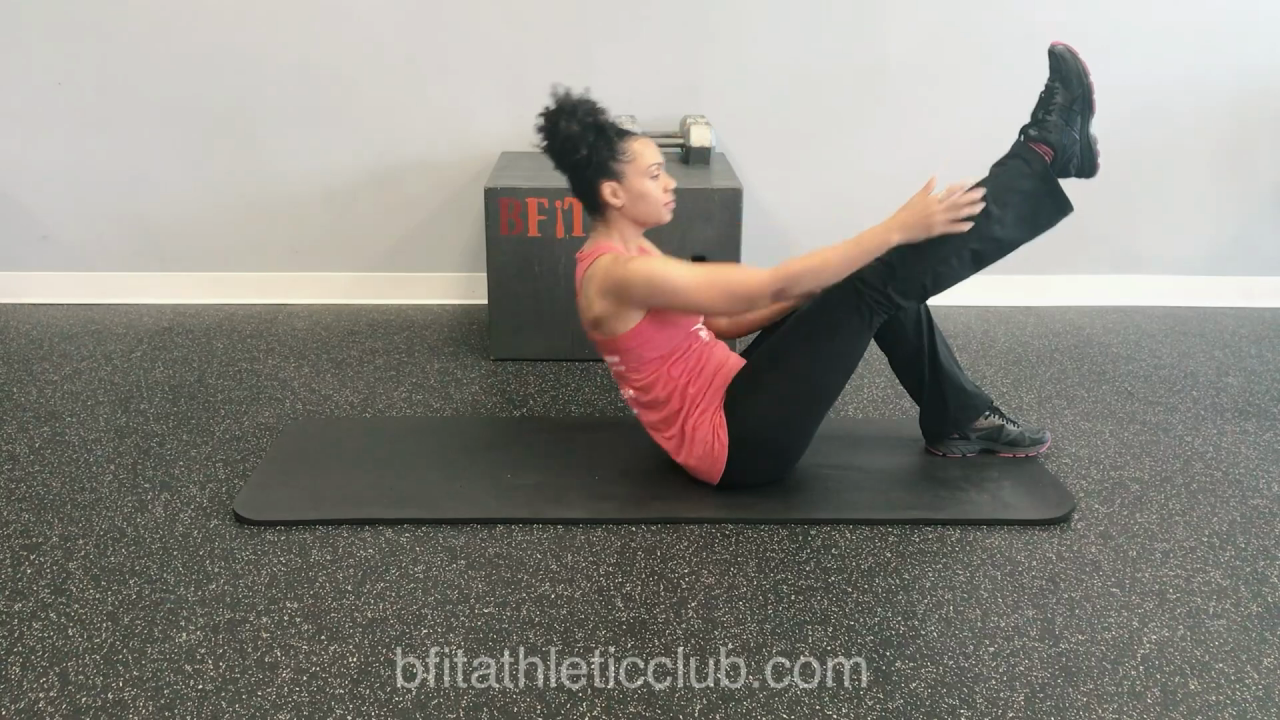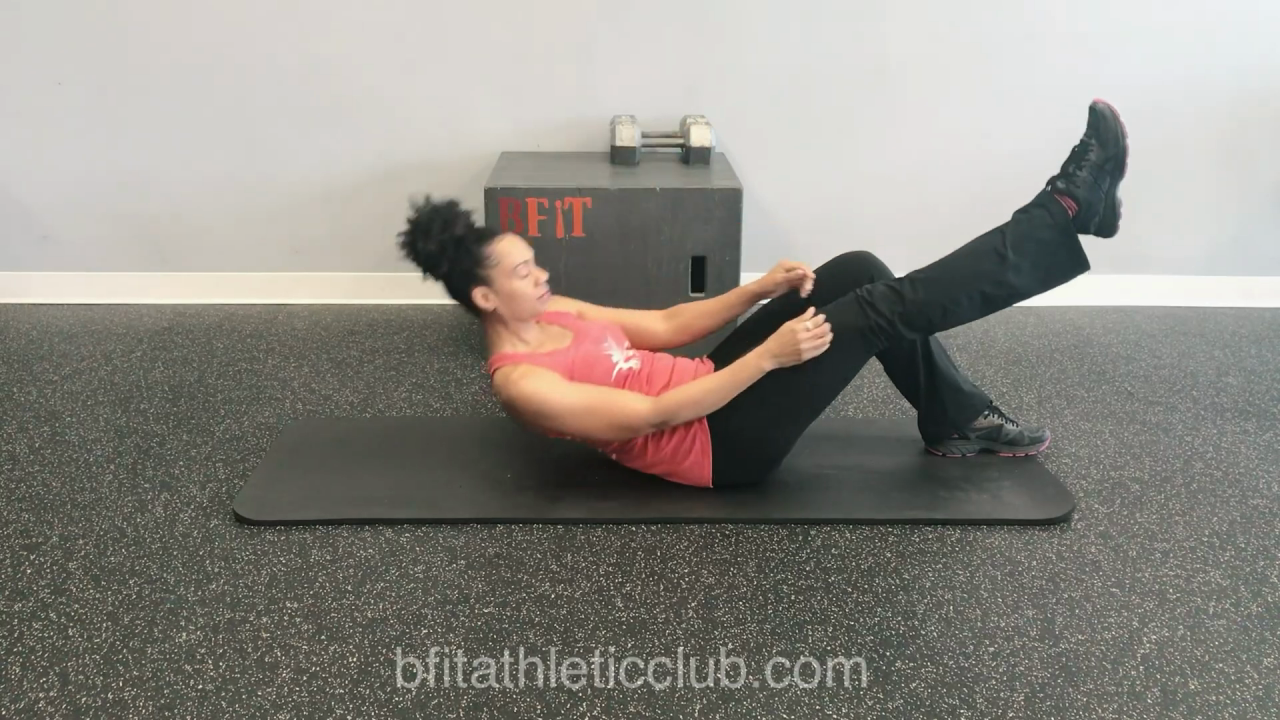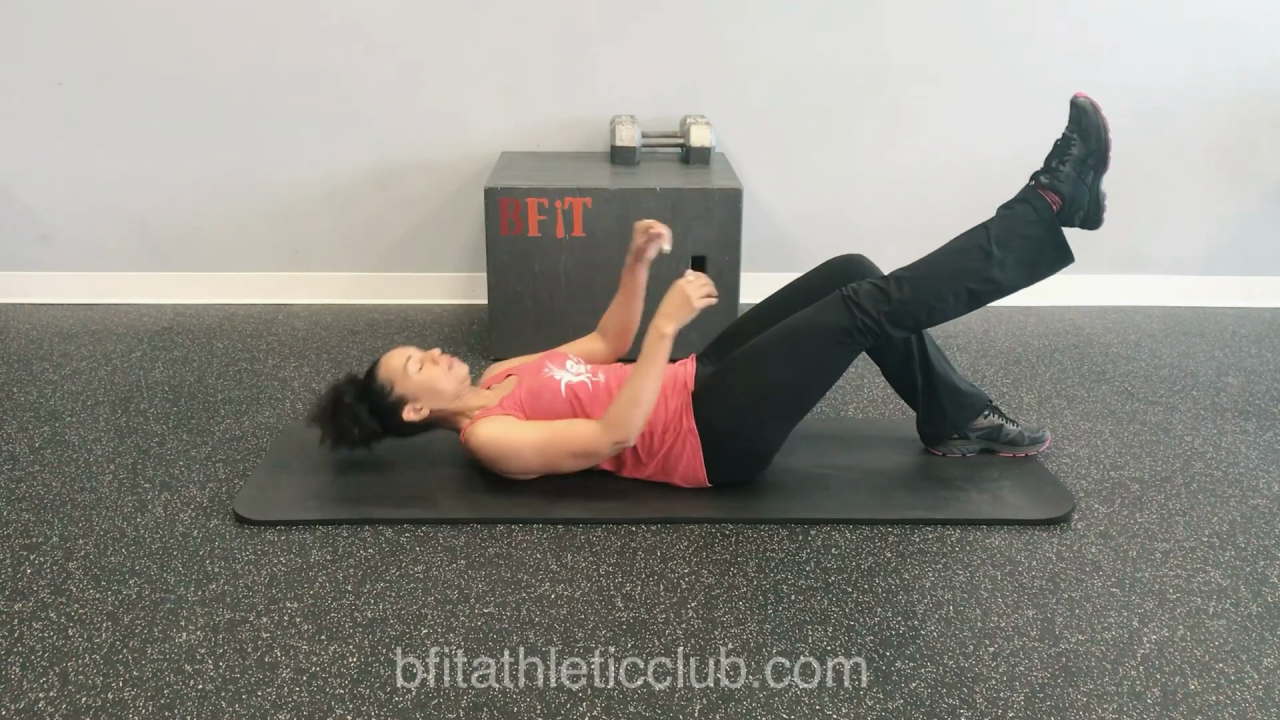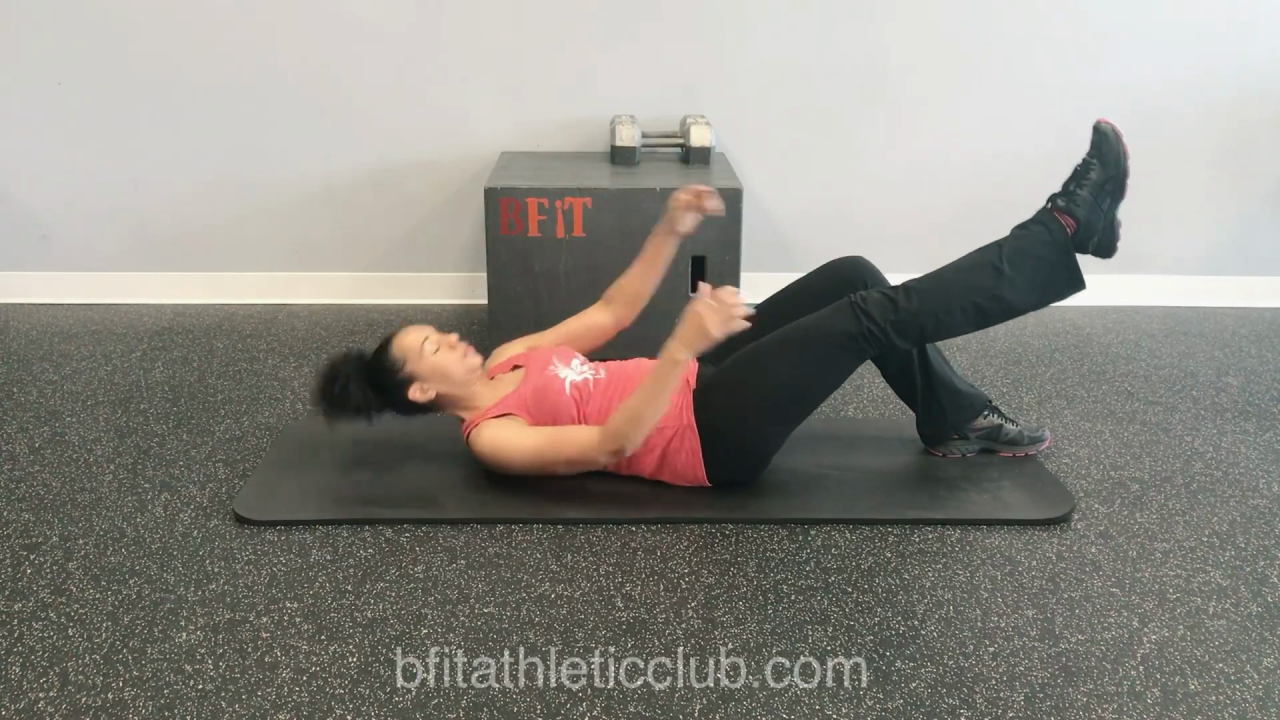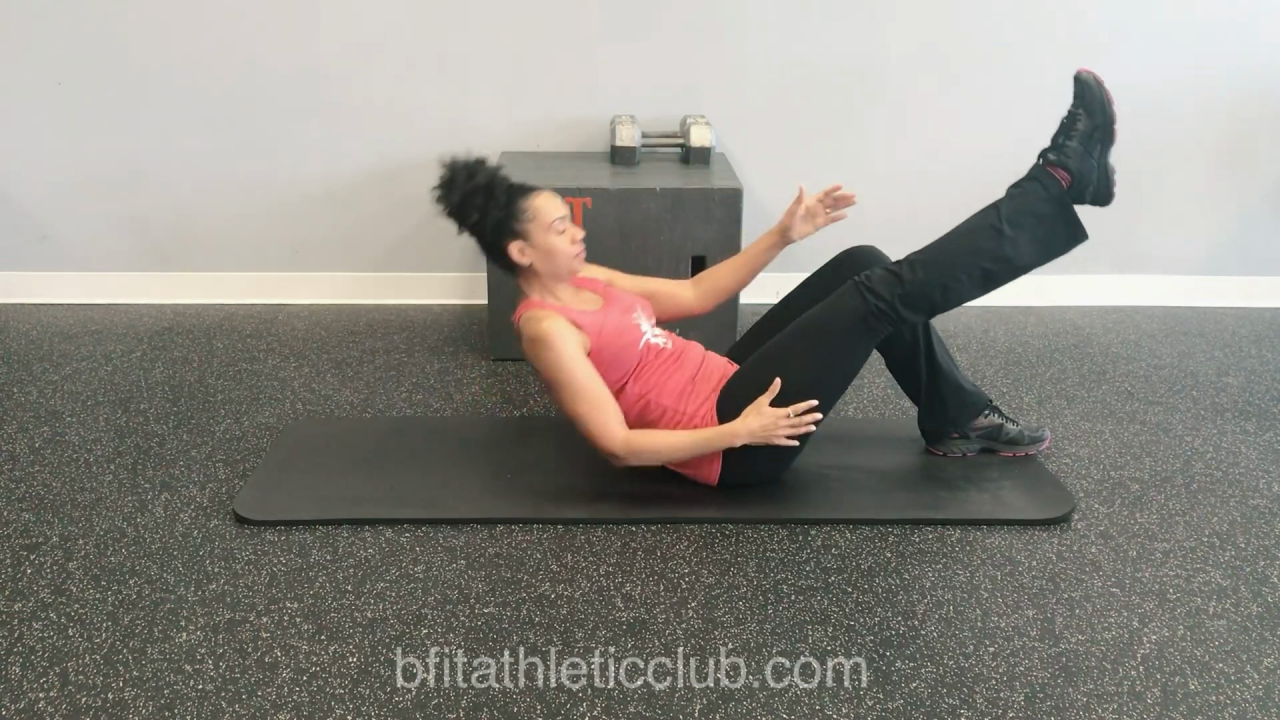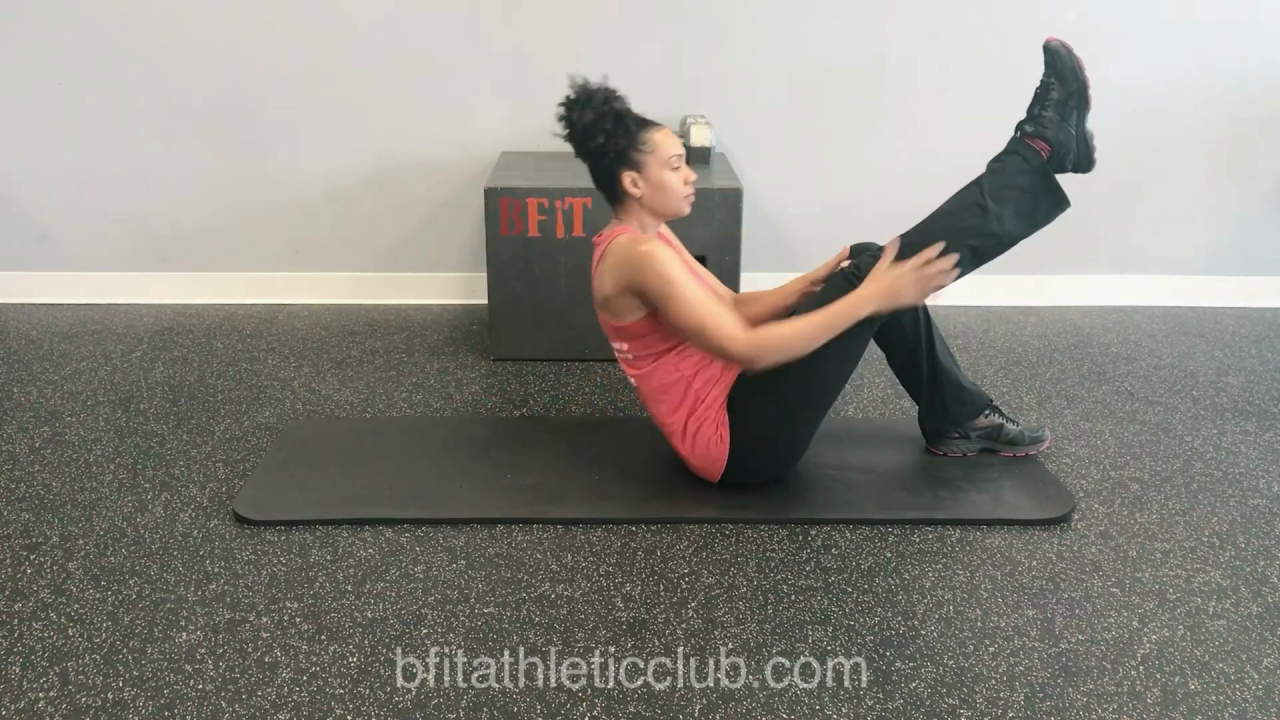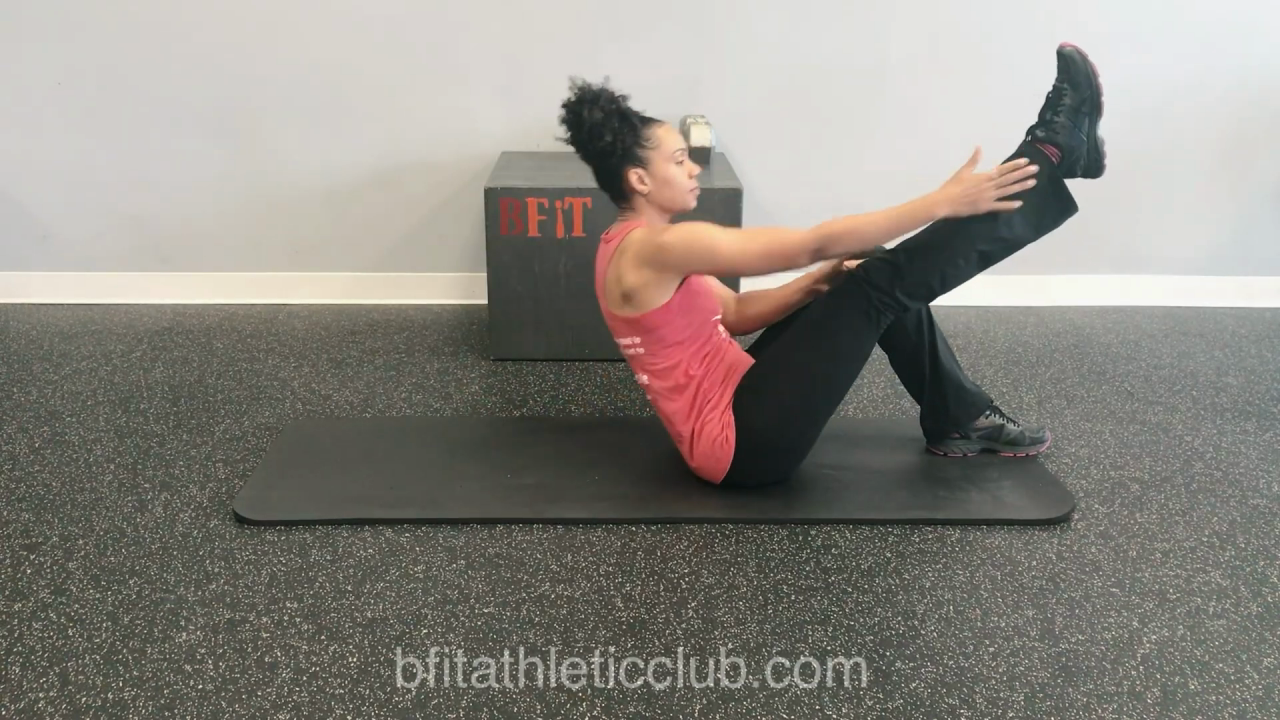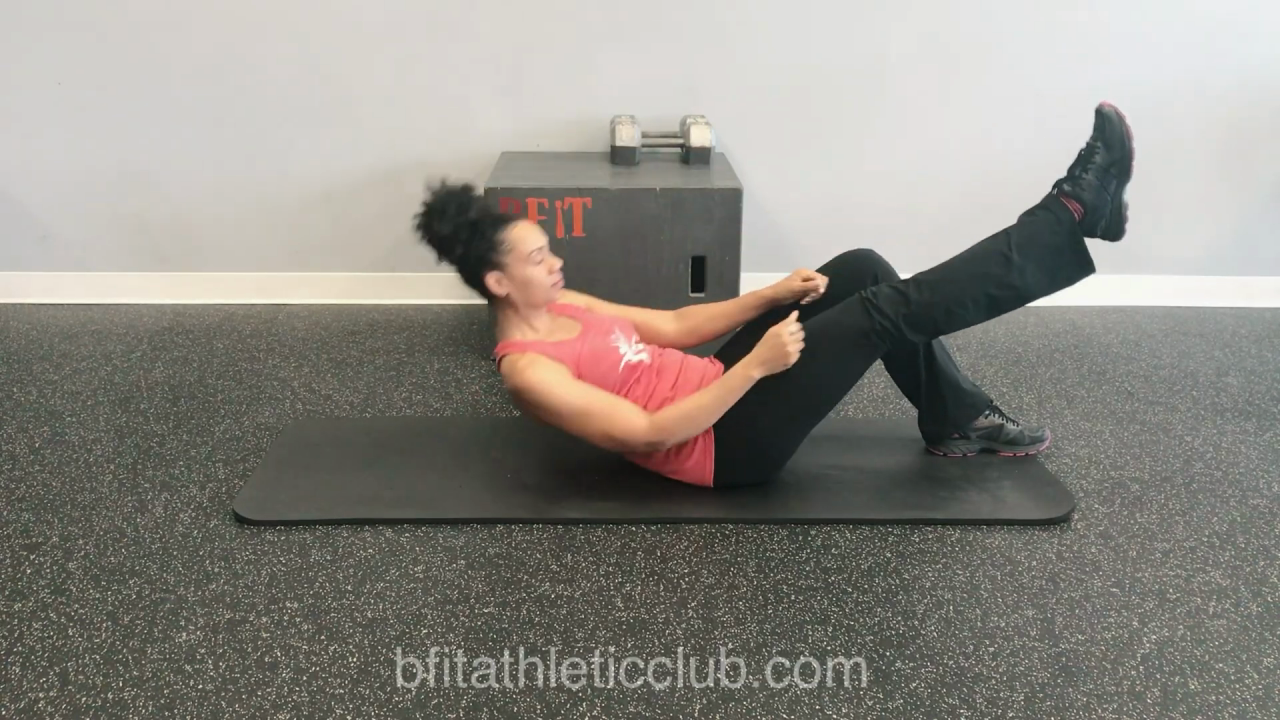
dt=0.4s
person 1, frame 1
left shoulder: (628, 248)
right shoulder: (622, 272)
left elbow: (720, 314)
right elbow: (771, 288)
left wrist: (813, 278)
right wrist: (898, 226)
left hip: (735, 397)
right hip: (740, 440)
left knee: (879, 273)
right knee: (883, 284)
left ankle: (959, 426)
right ankle: (1042, 157)
person 1, frame 2
left shoulder: (547, 315)
right shoulder: (522, 384)
left elbow: (668, 325)
right elbow: (656, 417)
left wrist: (761, 289)
right wrist: (773, 353)
left hip: (713, 388)
right hip: (720, 442)
left knee: (859, 271)
right knee: (884, 308)
left ankle: (957, 425)
right ankle: (1066, 210)
person 1, frame 3
left shoulder: (497, 382)
right shoulder: (486, 437)
left elbow: (613, 346)
right elbow: (618, 435)
left wrist: (639, 264)
right wrist: (667, 323)
left hip: (698, 386)
right hip: (712, 437)
left knee: (852, 273)
right knee: (869, 309)
left ankle: (957, 422)
right ankle: (1047, 206)
person 1, frame 4
left shoulder: (505, 360)
right shoulder: (488, 434)
left elbow: (607, 314)
right elbow: (606, 446)
left wrist: (667, 233)
right wrist: (686, 343)
left hip: (701, 391)
right hip: (712, 438)
left knee: (850, 275)
right knee: (875, 316)
left ankle: (956, 422)
right ankle: (1064, 230)
person 1, frame 5
left shoulder: (577, 281)
right shoulder: (546, 325)
left elbow: (688, 294)
right elbow: (617, 443)
left wrist: (780, 232)
right wrist: (740, 433)
left hip: (725, 389)
right hip: (728, 446)
left knee: (861, 266)
right knee: (888, 293)
left ankle: (958, 425)
right ankle: (1059, 179)
person 1, frame 6
left shoulder: (639, 238)
right shoulder: (639, 257)
left elbow: (734, 313)
right elbow: (748, 348)
left wrist: (821, 280)
right wrist: (866, 302)
left hip: (731, 408)
right hip: (739, 443)
left knee: (875, 272)
right knee: (870, 292)
left ankle: (959, 423)
right ankle: (1038, 149)
person 1, frame 7
left shoulder: (638, 239)
right shoulder: (658, 248)
left elbow: (732, 313)
right elbow: (819, 240)
left wrist: (821, 279)
right wrist: (943, 200)
left hip: (739, 399)
right hip: (746, 440)
left knee: (871, 275)
right knee: (884, 285)
left ankle: (959, 424)
right ankle: (1050, 156)
person 1, frame 8
left shoulder: (555, 306)
right shoulder: (529, 371)
left elbow: (675, 325)
right elbow: (655, 433)
left wrist: (774, 293)
right wrist: (758, 366)
left hip: (718, 389)
right hip: (725, 442)
left knee: (861, 270)
right knee: (889, 311)
left ankle: (958, 424)
right ankle: (1072, 212)
